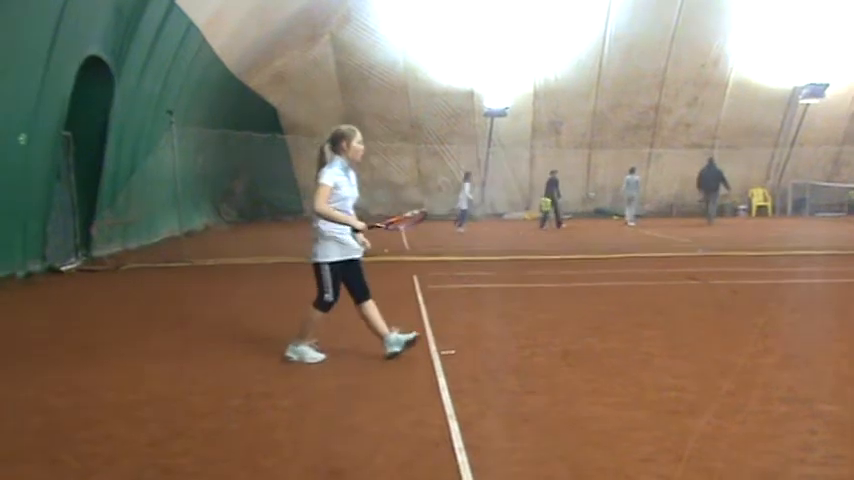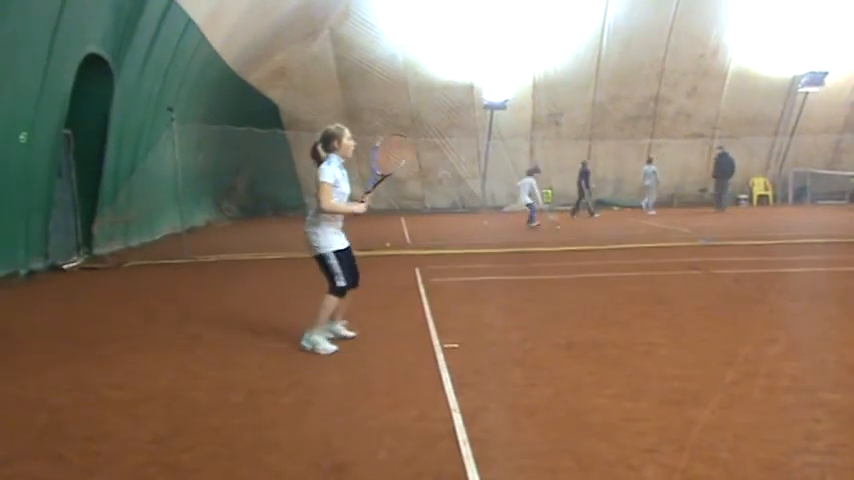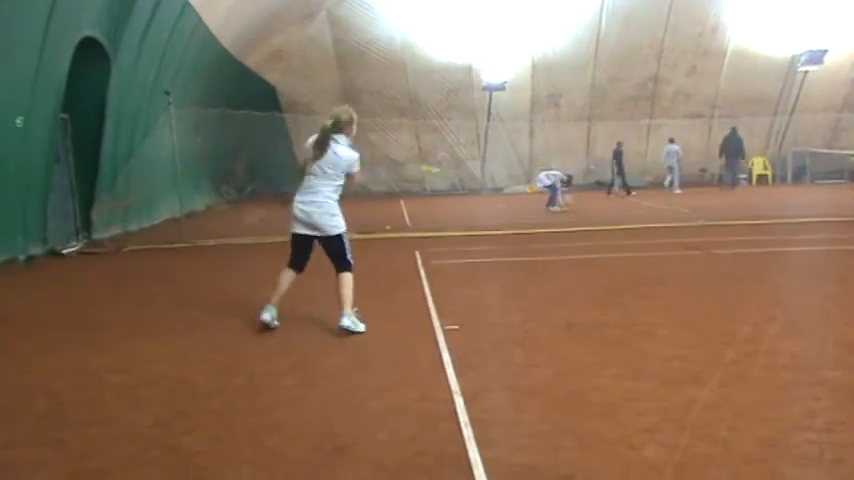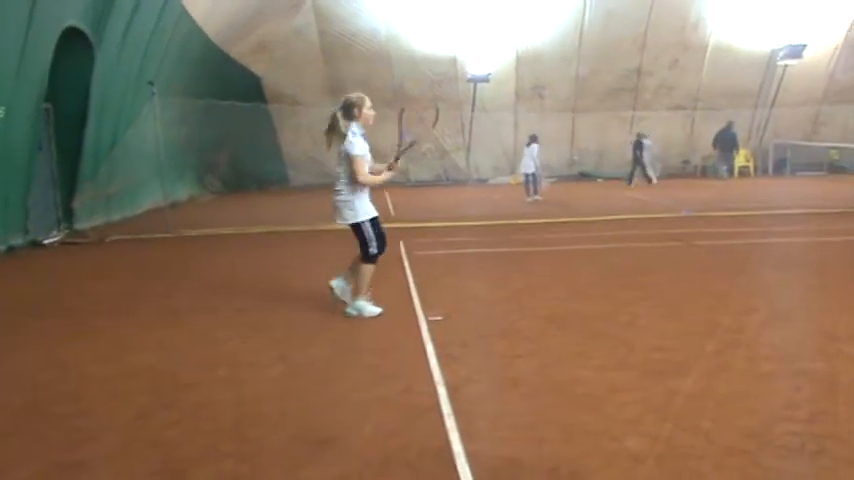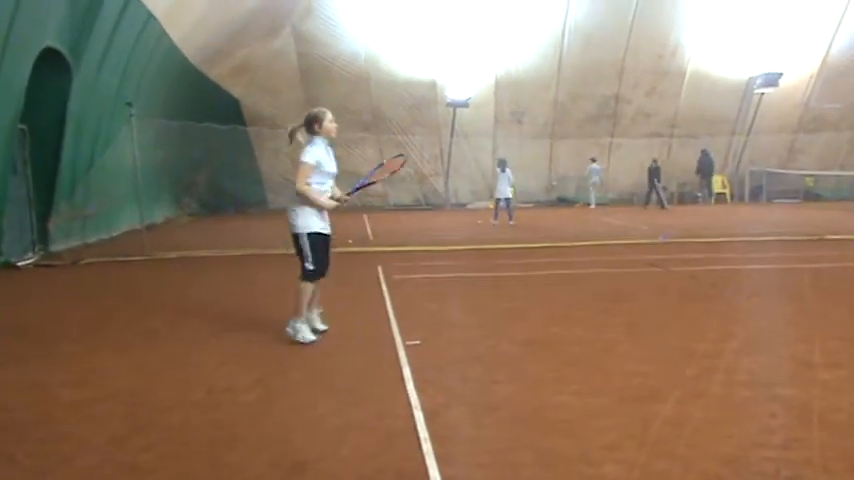
dt=1s
person 1, frame 1
left shoulder: (348, 173)
right shoulder: (330, 173)
right elbow: (320, 208)
left wrist: (357, 234)
right wrist: (352, 223)
left hip: (346, 245)
right hip: (328, 246)
left knee: (362, 294)
right knee: (327, 299)
left ankle: (391, 339)
right ankle: (298, 346)
person 1, frame 2
left shoulder: (339, 168)
right shoulder: (328, 169)
right elbow: (325, 205)
left wrist: (357, 204)
right wrist: (354, 209)
left hip: (334, 234)
right hip: (323, 234)
left knee: (351, 280)
right knee: (340, 284)
left ankle: (334, 324)
right ankle: (313, 335)
person 1, frame 3
left shoulder: (318, 143)
right shoulder: (350, 156)
right elbow: (354, 180)
left hip: (302, 211)
right hip: (327, 216)
left knee: (295, 265)
right knee: (344, 266)
left ankle: (270, 311)
right ankle: (347, 316)
person 1, frame 4
left shoulder: (357, 136)
right shoulder: (354, 140)
left elbow: (368, 167)
right elbow: (363, 178)
left wrist: (387, 167)
right wrist: (385, 176)
left hip: (356, 200)
right hip: (353, 201)
left knee: (376, 244)
right knee: (372, 250)
left ankle: (343, 282)
right ankle: (358, 302)
person 1, frame 5
left shoulder: (327, 152)
right shoulder: (312, 151)
right elbow: (300, 186)
left wrist: (337, 195)
right wrist: (323, 202)
left hip: (320, 216)
right hip: (305, 215)
left knee: (320, 267)
right knee: (311, 268)
left ankle: (311, 313)
right ankle: (298, 322)
